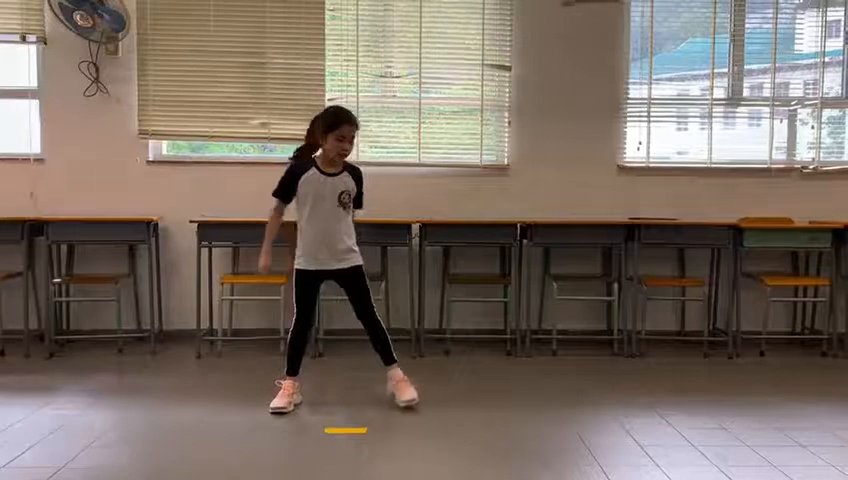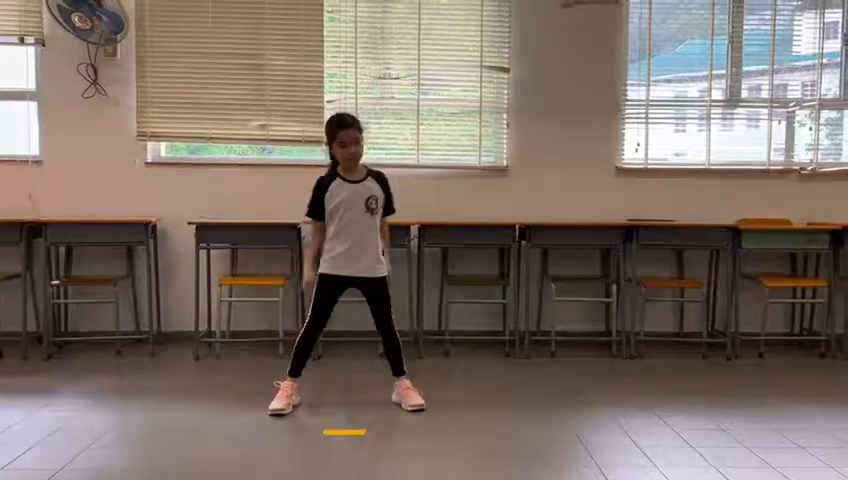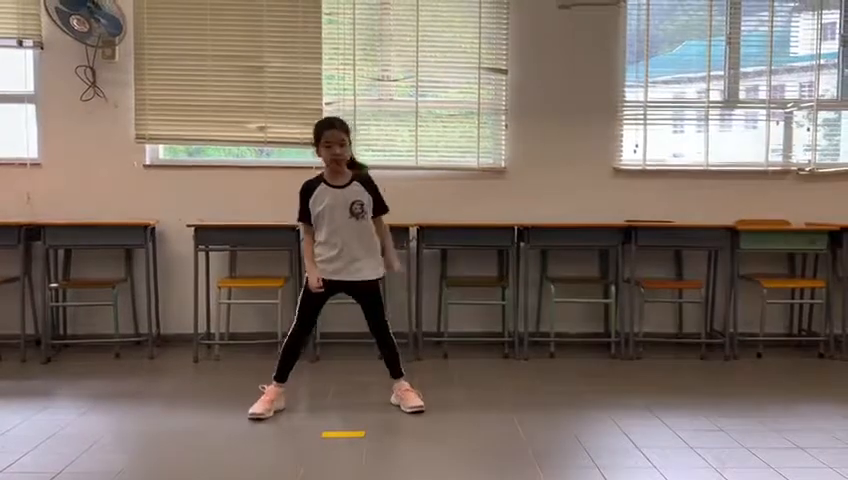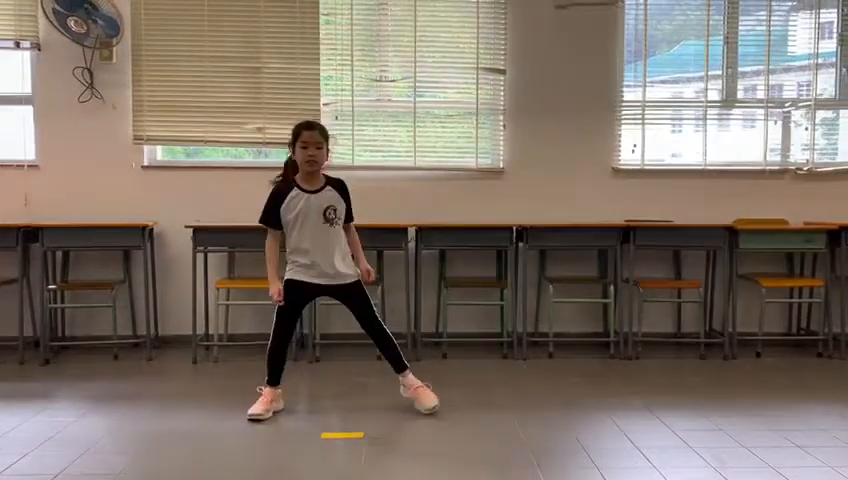
dt=0.3s
person 1, frame 1
left shoulder: (354, 175)
right shoulder: (299, 171)
right elbow: (278, 210)
right wrist: (266, 252)
left hip: (348, 260)
right hip: (308, 262)
left knee: (368, 316)
right knee: (302, 321)
left ankle: (396, 376)
right ankle: (290, 385)
person 1, frame 2
left shoulder: (378, 181)
right shoulder: (326, 185)
right elbow: (318, 230)
left wrist: (385, 258)
right wrist: (309, 267)
left hip: (373, 268)
right hip: (333, 268)
left knee: (386, 325)
right knee: (314, 325)
left ankle: (402, 384)
right ankle: (289, 386)
person 1, frame 3
left shoulder: (365, 184)
right shoulder: (311, 189)
left elbow: (379, 222)
right elbow: (307, 234)
left wrist: (391, 257)
right wrist: (311, 269)
left hip: (363, 272)
right hip: (324, 273)
left knee: (381, 328)
right knee: (300, 330)
left ankle: (401, 387)
right ankle: (274, 391)
person 1, frame 4
left shoulder: (339, 189)
right shoulder: (281, 193)
right elbow: (273, 238)
left wrist: (361, 261)
right wrist: (274, 280)
left hip: (342, 274)
right hip: (300, 276)
left knee: (373, 326)
right knee: (280, 332)
left ankle: (409, 381)
right ankle: (271, 393)
